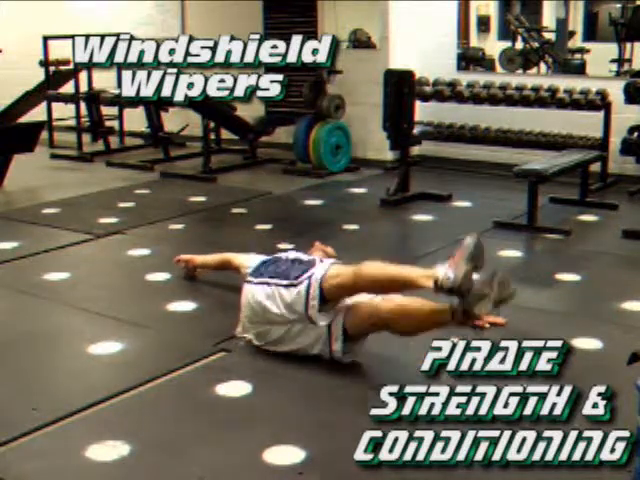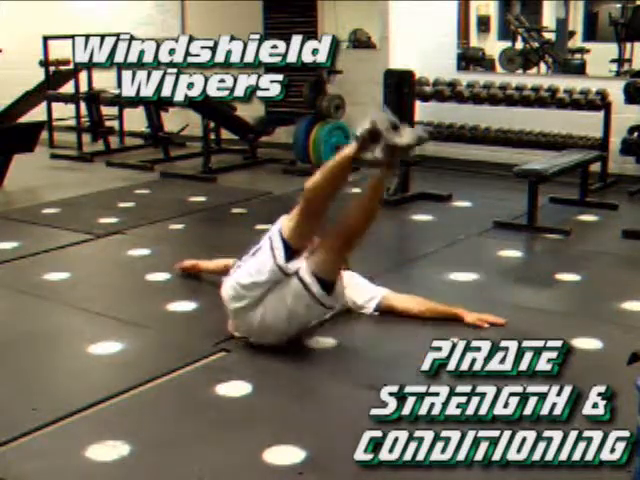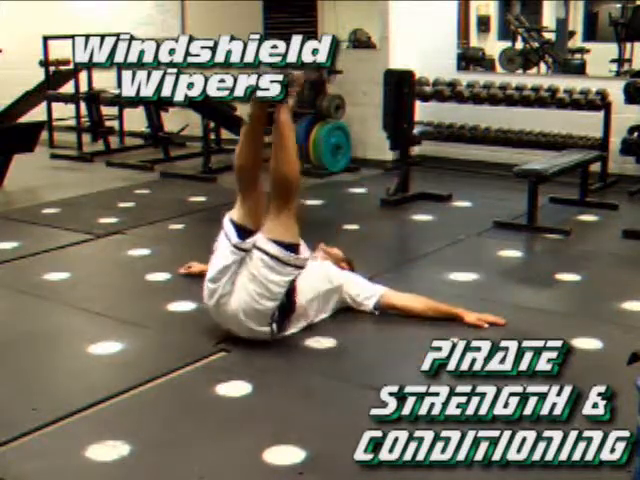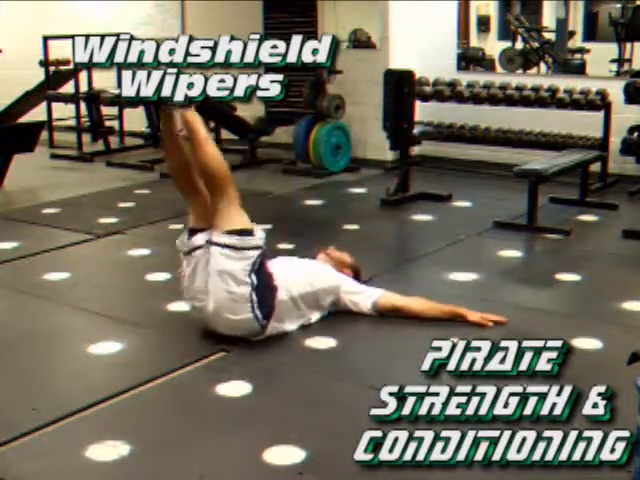
dt=0.5s
person 1, frame 1
left shoulder: (347, 299)
right shoulder: (282, 262)
left elbow: (400, 302)
right elbow: (233, 259)
left wrist: (463, 317)
left hip: (305, 334)
left knee: (380, 311)
right knee: (353, 275)
right ankle: (442, 277)
person 1, frame 2
left shoulder: (344, 281)
right shoulder: (287, 254)
left elbow: (403, 303)
right elbow: (234, 262)
left wrist: (460, 314)
left hip: (274, 319)
right hip: (245, 294)
left knee: (342, 236)
right knee: (309, 209)
right ankle: (359, 148)
person 1, frame 3
left shoulder: (340, 280)
right shoulder: (297, 264)
left elbow: (401, 301)
left wrist: (461, 315)
left hip: (256, 314)
right hip: (224, 294)
left knee: (284, 198)
right knee: (251, 193)
person 1, frame 4
left shoulder: (338, 283)
right shoulder: (294, 267)
left elbow: (401, 304)
left wrist: (463, 313)
right wrist: (199, 263)
left hip: (240, 308)
right hip: (209, 294)
left knee: (223, 192)
right knee: (196, 192)
